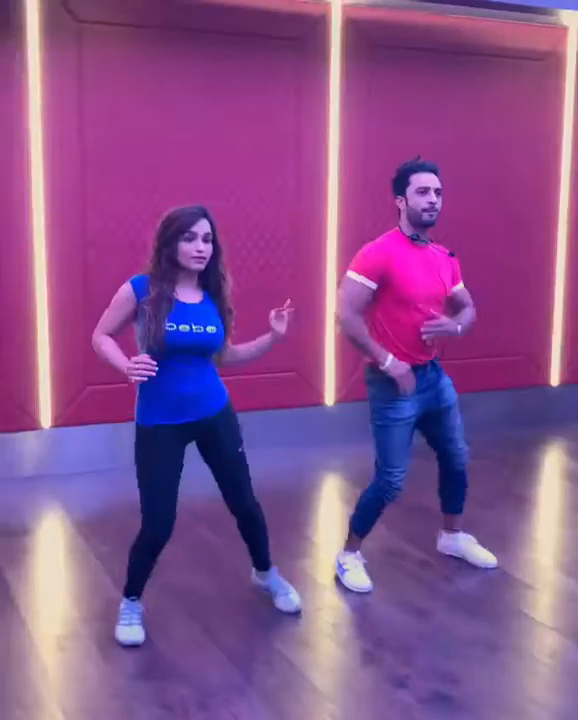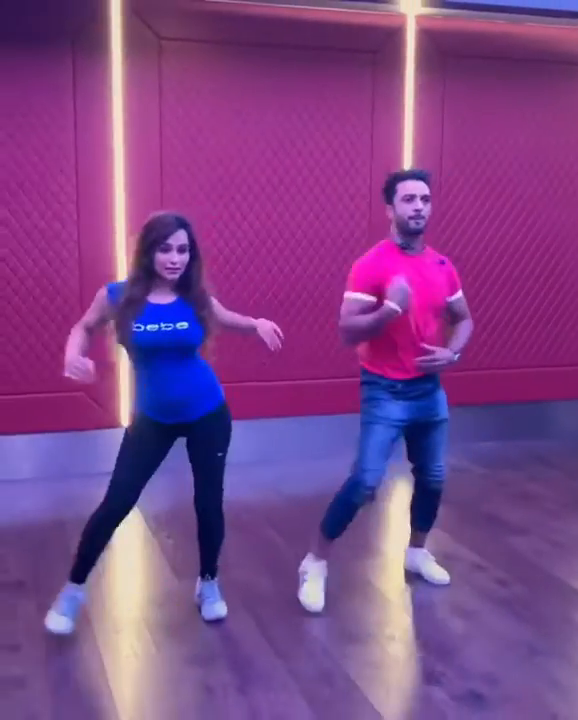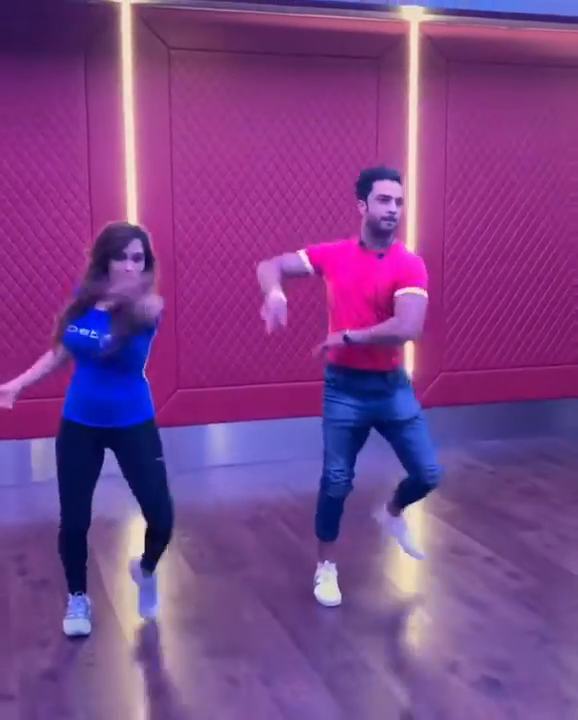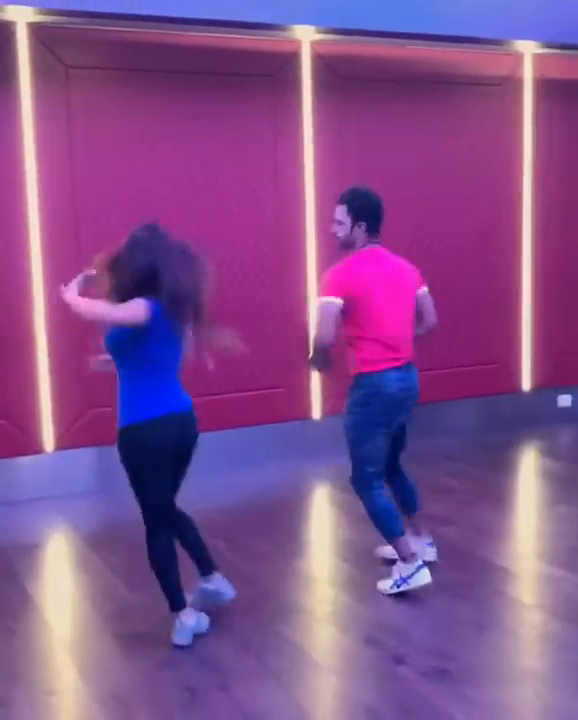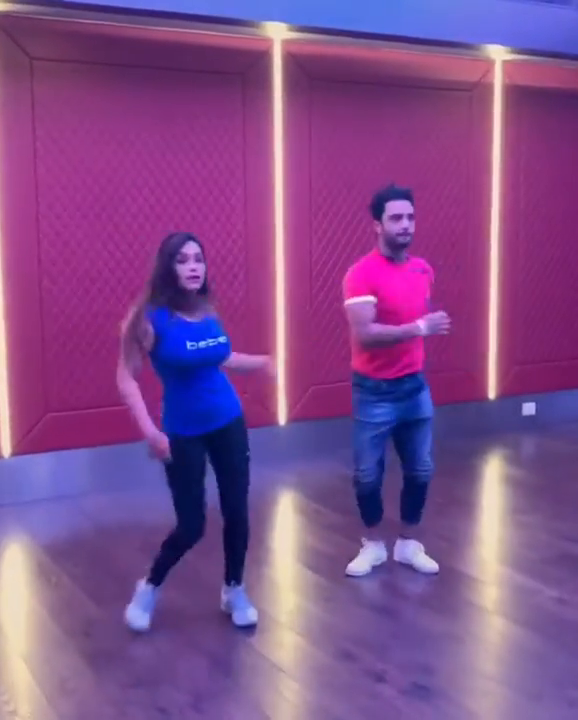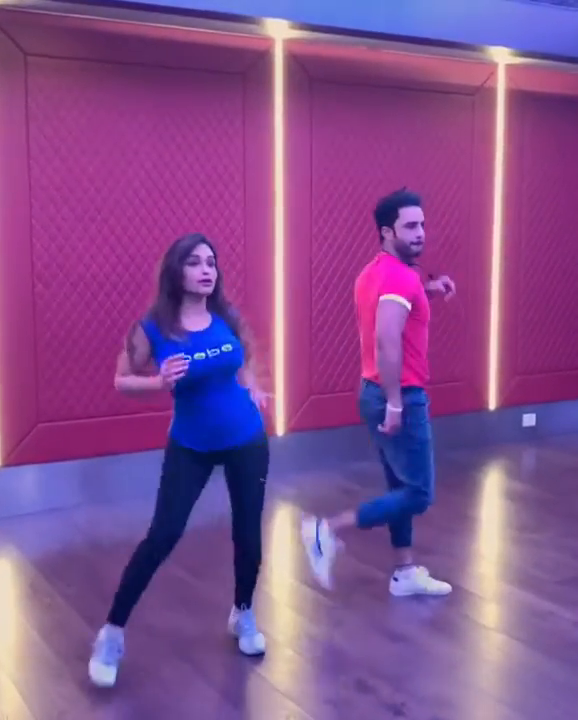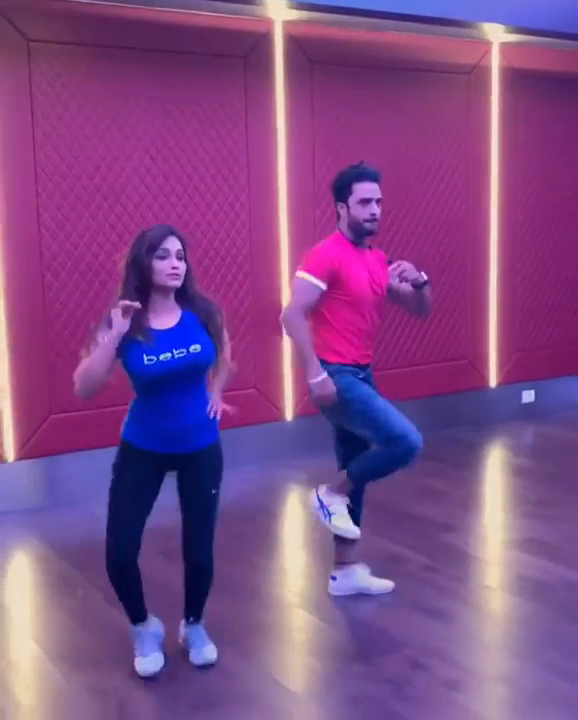
dt=0.7s
person 1, frame 1
left shoulder: (215, 297)
right shoulder: (140, 290)
right elbow: (101, 335)
left wrist: (273, 335)
right wrist: (126, 365)
left hip: (214, 416)
right hip: (159, 423)
left knee: (244, 503)
right knee: (157, 524)
left ankle: (266, 575)
right ankle: (130, 604)
person 1, frame 2
left shoulder: (197, 298)
right shoulder: (118, 296)
left elbow: (232, 322)
right elbow: (83, 328)
left wrist: (258, 325)
right wrist: (73, 357)
left hip: (208, 415)
right hip: (152, 419)
left knee: (209, 504)
right knee: (114, 505)
left ankle: (208, 585)
right ankle: (73, 590)
person 1, frame 3
left shoulder: (144, 307)
right shoulder: (81, 303)
left elbow: (147, 307)
right elbow: (62, 353)
left wrist: (131, 292)
left hip: (134, 426)
right hip: (79, 426)
left knee: (161, 515)
right knee: (74, 521)
left ankle: (146, 571)
right ankle: (78, 599)
person 1, frame 4
left shoulder: (140, 306)
right shoulder: (173, 302)
left elbow: (91, 310)
left wrist: (73, 290)
left hip: (144, 430)
right hip: (177, 421)
left knee: (156, 518)
right knee: (166, 508)
left ankle: (185, 616)
right ankle: (212, 578)
person 1, frame 5
left shoulder: (209, 315)
right shoulder: (151, 319)
right elbow: (126, 378)
left wrist: (257, 363)
right wrist: (149, 430)
left hip: (228, 425)
right hip: (182, 435)
left knee: (237, 515)
right knee: (190, 526)
left ankle: (234, 591)
right ankle: (150, 589)
person 1, frame 6
left shoulder: (227, 318)
right shoulder: (152, 329)
right elbow: (121, 380)
left wrist: (251, 386)
right wrist: (158, 381)
left hip: (246, 441)
right hip: (189, 447)
left knee: (247, 536)
right knee: (161, 537)
left ankle: (243, 616)
right ankle: (112, 634)
person 1, frame 7
left shoulder: (202, 313)
right shoulder: (125, 322)
left elbow: (222, 355)
right elbow: (83, 388)
left wrist: (213, 395)
right wrist: (114, 336)
left hip: (200, 447)
right hip: (143, 450)
left knee: (199, 550)
right knee: (120, 551)
left ankle: (194, 627)
right ankle: (145, 630)
person 2, frame 1
left shoulder: (445, 258)
right shoulder: (378, 254)
left elbow: (468, 308)
right elbow: (347, 313)
left wrist: (455, 326)
right wrist: (386, 362)
left hip: (434, 376)
right hip: (396, 383)
left knee: (455, 459)
right knee: (390, 480)
left ankle: (452, 536)
right ankle: (349, 555)
person 2, frame 2
left shoulder: (443, 267)
right shoulder: (370, 266)
left elbow: (463, 319)
right elbow: (348, 331)
left wrist: (452, 352)
right wrist: (390, 310)
left hip: (429, 389)
right hip: (384, 391)
left knee: (432, 478)
right knee: (365, 483)
left ankle: (417, 552)
right ankle: (315, 563)
person 2, frame 3
left shoulder: (410, 265)
right shoulder: (331, 255)
left elbow: (408, 328)
right elbow: (270, 267)
left wrist: (347, 337)
right wrist: (274, 293)
left hip: (392, 386)
right hip: (343, 387)
left knee: (428, 474)
right knee: (336, 481)
left ankle: (394, 512)
right ankle: (327, 567)
person 2, frame 4
left shoulder: (338, 276)
right shoulder: (405, 268)
left elbow: (323, 339)
right elbow: (429, 322)
left wrist: (319, 362)
left hip: (373, 385)
right hip: (403, 380)
left knee: (364, 478)
right knee: (386, 465)
left ankle: (411, 565)
right ankle: (419, 540)
person 2, frame 5
left shoulder: (423, 270)
right shoulder: (361, 275)
right elbow: (364, 335)
right wrist: (420, 328)
left hip: (415, 386)
right hip: (374, 391)
left knee: (420, 472)
right knee: (367, 476)
left ankle: (408, 543)
right ankle: (373, 544)
person 2, frame 6
left shoulder: (377, 272)
right shoulder: (398, 275)
right elbow: (386, 341)
left wrist: (426, 292)
right wrist: (395, 403)
left hip: (380, 394)
right hip: (402, 398)
left knee: (404, 483)
right knee: (418, 494)
left ankle: (407, 575)
right ankle: (329, 530)
person 2, frame 7
left shoulder: (377, 259)
right shoulder: (326, 255)
left elbow: (421, 310)
right elbow: (293, 315)
left wrist: (418, 281)
right wrist: (314, 373)
left hip: (359, 375)
right hip: (336, 377)
left knee: (356, 469)
right knee: (405, 441)
left ankle: (347, 570)
right ankle: (334, 495)
